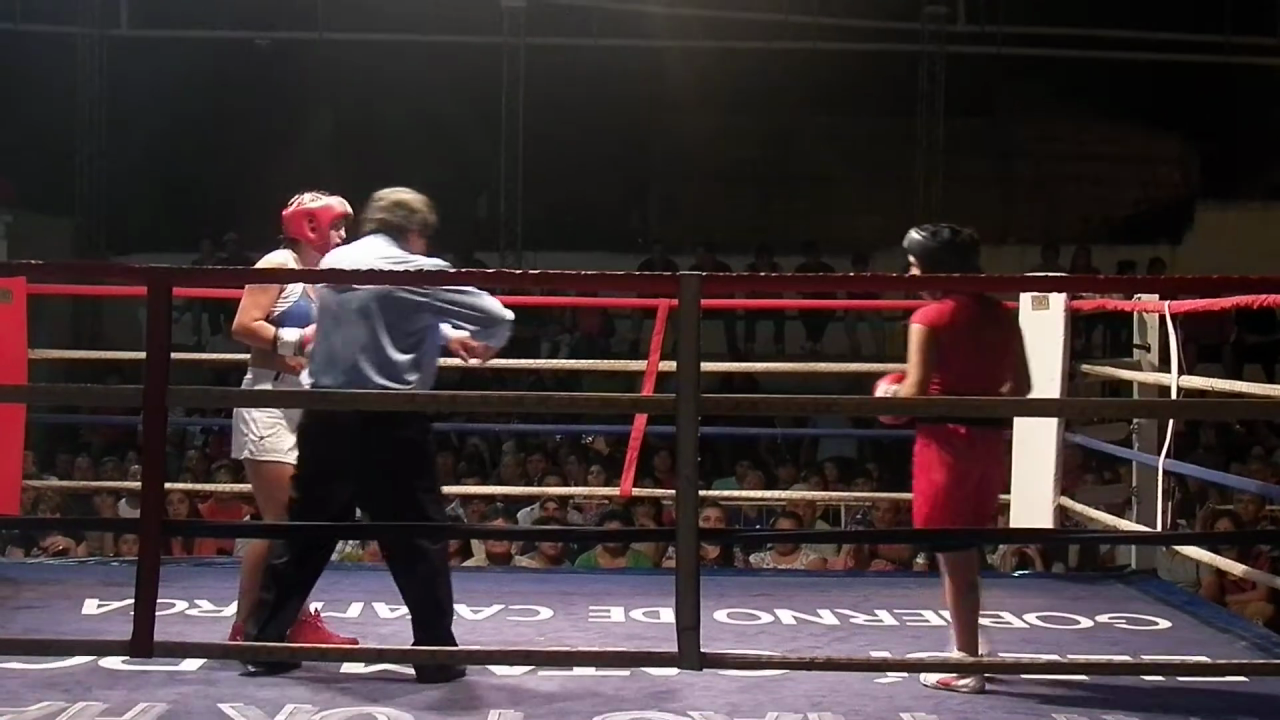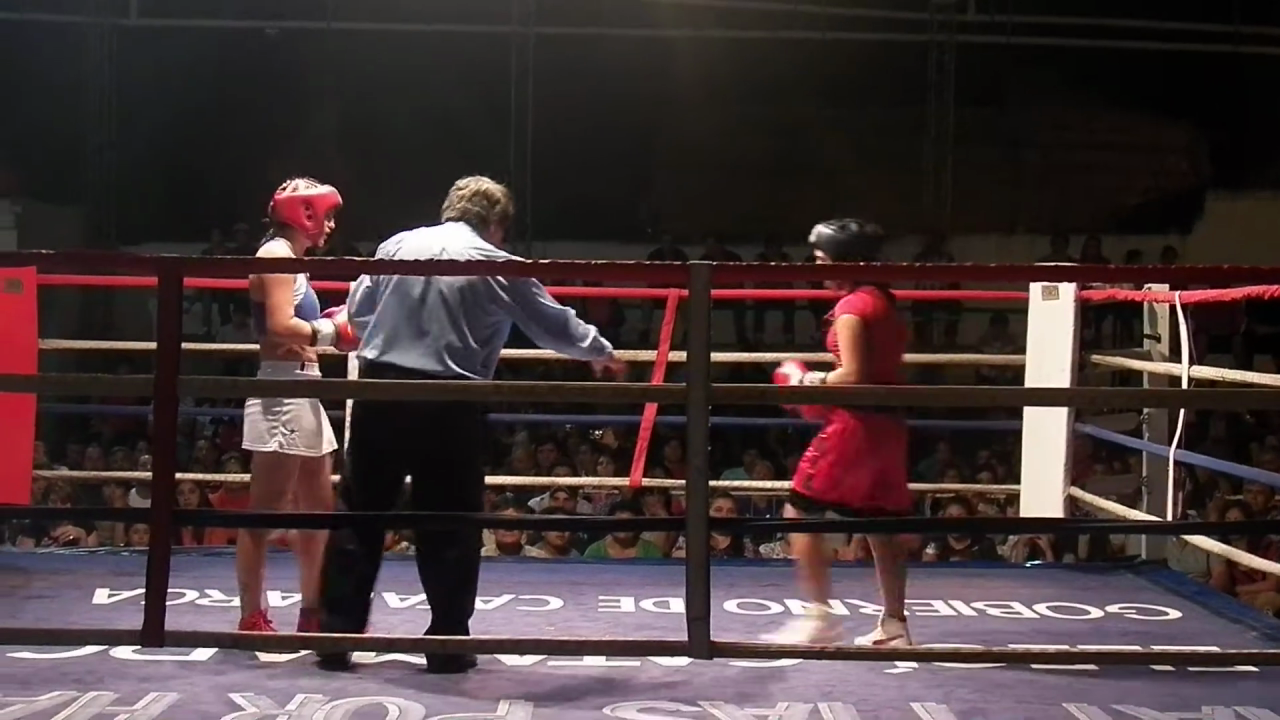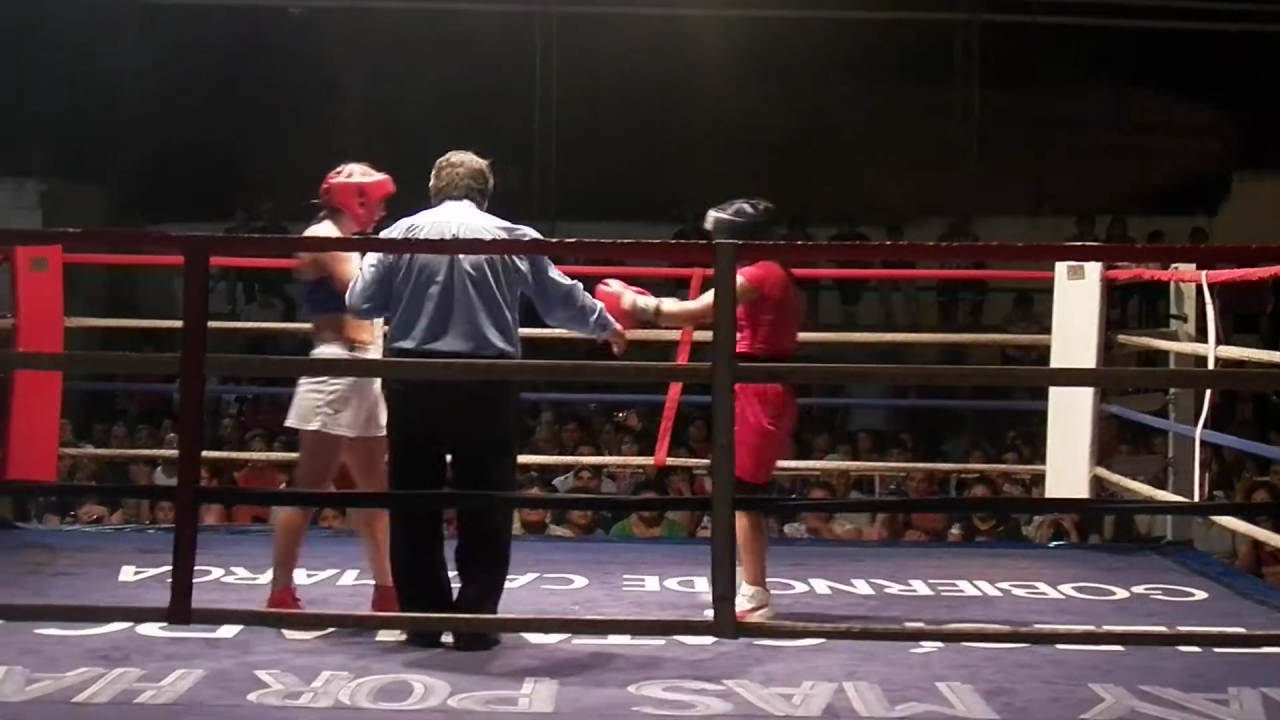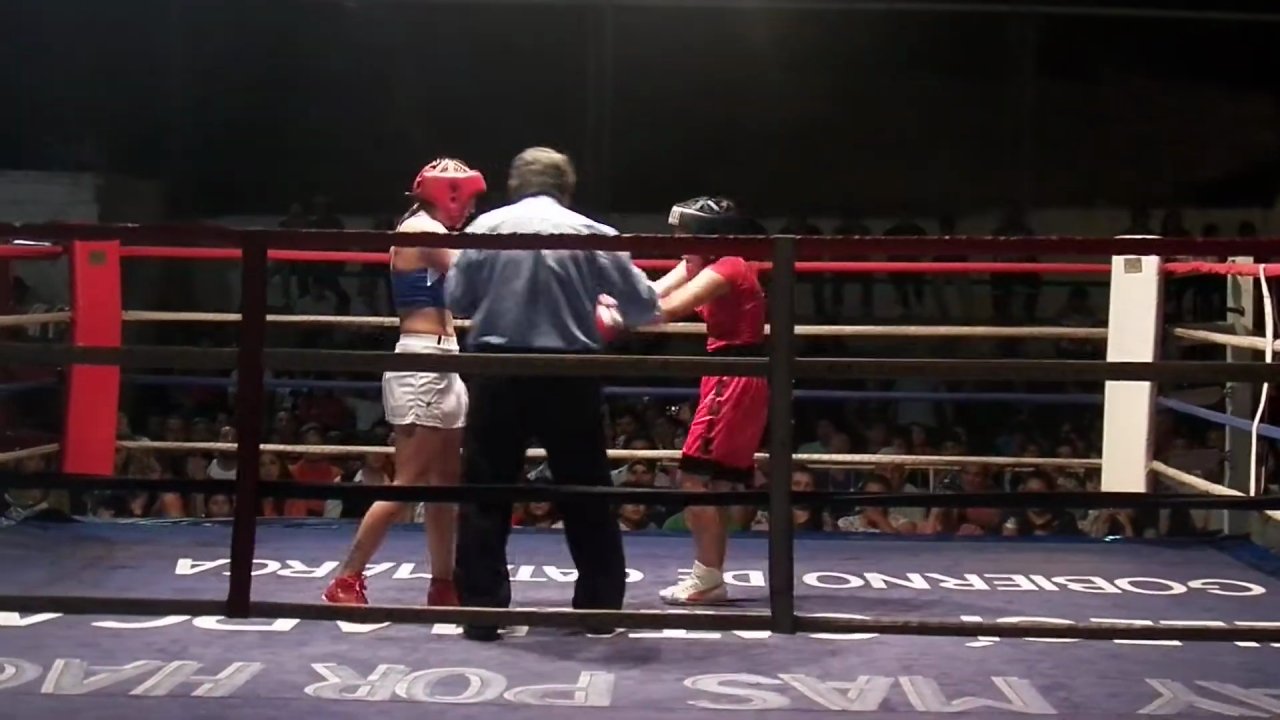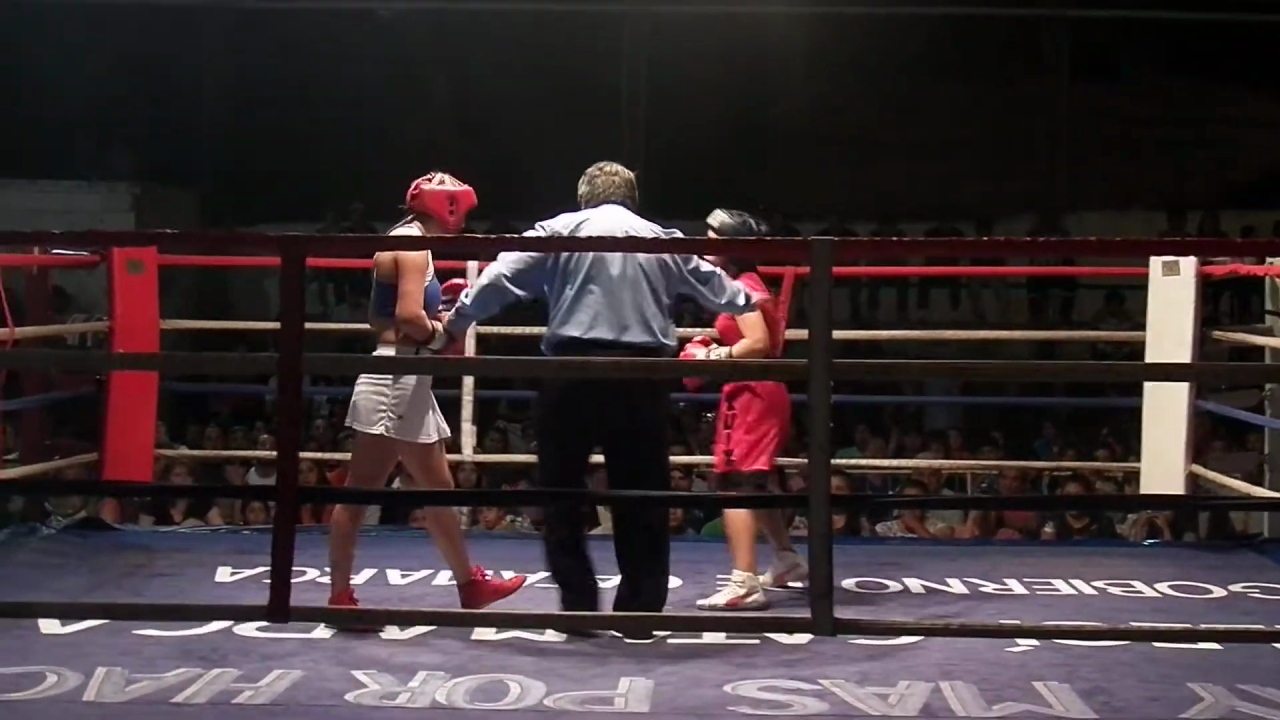
dt=0.5s
person 1, frame 1
left shoulder: (333, 262)
right shoulder: (420, 273)
right elbow: (496, 321)
left wrist: (442, 335)
right wrist: (486, 342)
left hip: (326, 415)
right hip: (389, 421)
left knee: (305, 529)
right knee: (418, 536)
left ankle: (262, 638)
right ankle: (434, 650)
person 1, frame 2
left shoulder: (397, 245)
right shoulder: (499, 268)
left elbow: (358, 312)
right elbow: (559, 327)
right wrist: (602, 352)
left hip: (380, 394)
right hip: (449, 406)
left knee: (359, 514)
right knee: (450, 526)
left ankle: (337, 633)
right ankle: (448, 641)
person 1, frame 3
left shoulder: (401, 233)
right shoulder: (514, 238)
left elbow: (360, 302)
right elbow: (563, 301)
right wrist: (606, 325)
left hip: (415, 382)
right hip: (486, 385)
left knee: (415, 505)
right knee: (485, 508)
left ankle: (423, 619)
right ankle: (474, 617)
person 1, frame 4
left shoulder: (484, 229)
right shoulder: (593, 235)
left elbow: (458, 301)
right elbow: (641, 305)
right wrist: (599, 308)
left hip: (499, 377)
right hip: (568, 380)
left knee: (486, 497)
right knee: (587, 498)
left ankle: (482, 611)
right ankle: (600, 606)
person 1, frame 5
left shoulder: (559, 230)
right shoulder: (662, 240)
left elbow: (501, 279)
right elbow: (711, 283)
left wrist: (457, 319)
right wrist: (746, 300)
left hip: (575, 370)
right hip: (643, 374)
left knee: (563, 491)
right knee: (642, 496)
left ankle: (579, 604)
right ankle: (640, 609)
person 2, frame 1
right shoulder: (279, 263)
left elbow: (317, 343)
right elbow: (243, 326)
right wrist: (296, 340)
right knee: (277, 520)
left ankle: (300, 620)
right ankle: (245, 627)
person 2, frame 2
left shoulder: (290, 260)
right shoulder: (276, 255)
left elbow: (298, 328)
right elbow: (280, 327)
left wrist: (333, 323)
right wrist: (332, 330)
left hip: (302, 392)
right hip: (283, 392)
left knee: (318, 506)
right knee: (265, 510)
left ankle: (313, 613)
right ankle: (252, 620)
person 2, frame 3
left shoulder: (341, 243)
right shoulder: (323, 238)
left hip: (359, 373)
right hip: (335, 371)
left knee: (374, 487)
right knee: (310, 487)
left ankle: (387, 591)
right ankle: (281, 597)
person 2, frame 4
left shoulder: (420, 233)
right shoulder: (425, 230)
left hip: (434, 362)
left knee: (445, 480)
right knee: (409, 481)
left ankle: (444, 585)
right ankle: (347, 581)
person 2, frame 5
left shoulder: (408, 242)
right shoulder: (413, 244)
right elbow: (408, 316)
left wrist: (439, 306)
left hip: (409, 379)
right hip: (395, 377)
left knee: (436, 487)
right knee: (363, 489)
left ankle: (470, 583)
right ankle: (340, 597)
person 3, frame 1
left shoulder: (928, 318)
right shoulder: (999, 314)
left elbow: (914, 390)
right elbow: (1019, 384)
left wrist: (889, 400)
left hip: (946, 438)
right hip: (990, 437)
left knee: (954, 551)
right knee: (960, 543)
right ankle: (969, 644)
person 3, frame 2
left shoulder: (852, 307)
right shoulder: (886, 304)
left elbow: (852, 376)
left wrist: (805, 382)
right wrist: (820, 381)
left hip: (855, 423)
right hip: (887, 423)
left knee: (800, 513)
right knee: (881, 529)
left ankle: (818, 617)
right ankle: (893, 627)
person 3, frame 3
left shoulder: (758, 275)
right shoulder: (769, 276)
left elbow: (694, 313)
right elbow: (708, 312)
left wrist: (636, 303)
right wrist: (642, 301)
left hip: (755, 390)
right hip: (767, 388)
left knee: (742, 494)
right knee: (739, 490)
left ankle: (756, 598)
right ankle: (750, 582)
person 3, frame 4
left shoulder: (727, 271)
right shoulder: (700, 266)
left elbow: (669, 308)
right elbow: (651, 293)
left hip: (736, 379)
right hip: (728, 378)
left knee: (695, 473)
right knee: (714, 479)
left ankle: (708, 577)
right ankle: (709, 574)
person 3, frame 5
left shoulder: (743, 288)
right shoulder: (743, 285)
left elbow: (758, 344)
left wrist: (707, 356)
right wrist: (708, 350)
left hip: (751, 394)
right hip: (758, 393)
left knee: (735, 485)
right knee: (753, 483)
left ankle: (742, 583)
right ankle: (787, 558)
